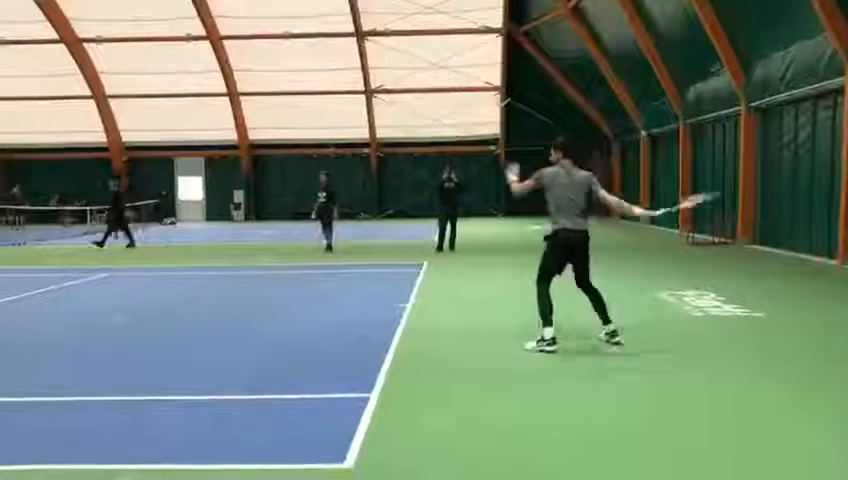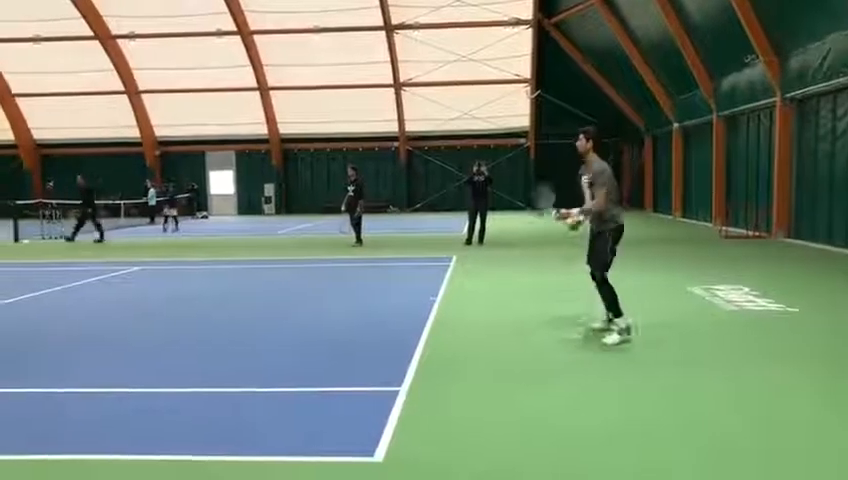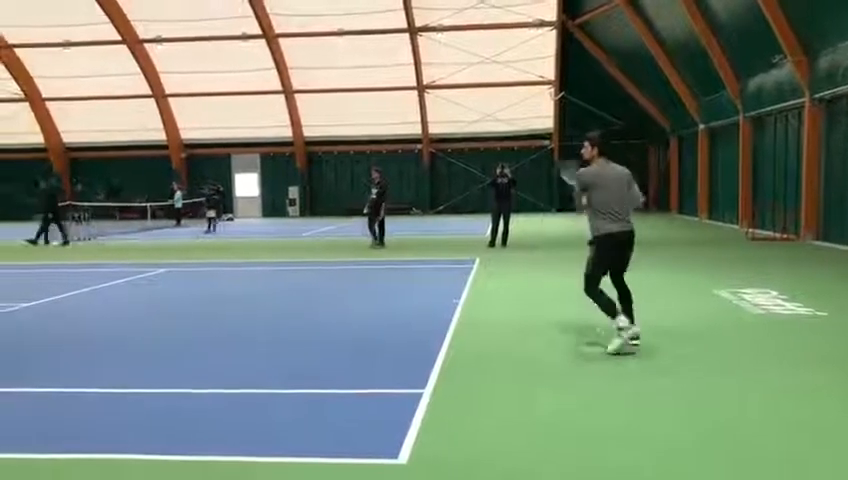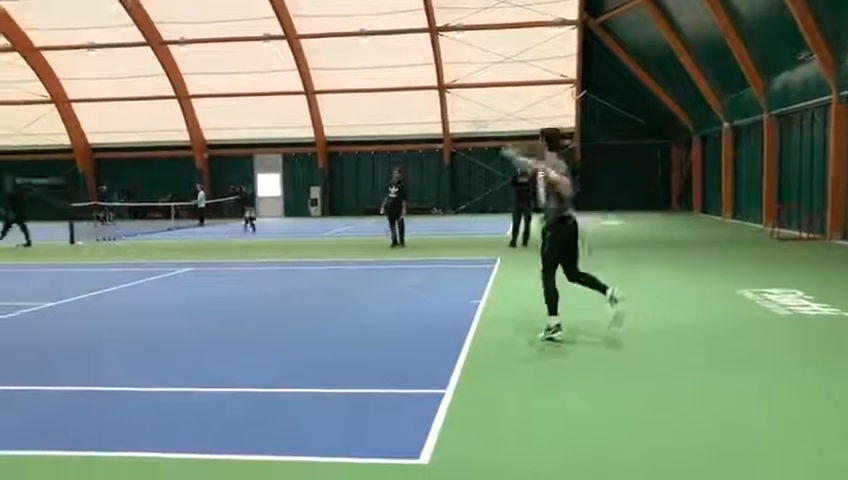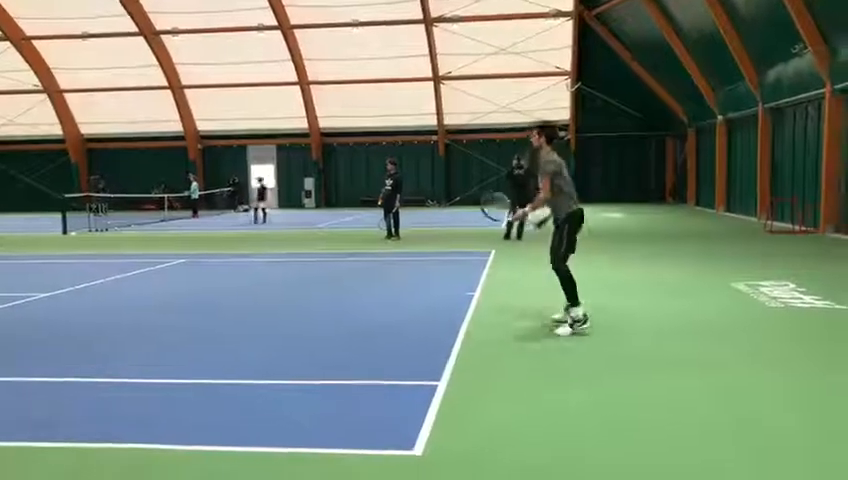
dt=1s
person 1, frame 1
left shoulder: (545, 174)
right shoulder: (586, 177)
left elbow: (517, 191)
right elbow: (609, 200)
left wrist: (512, 176)
right wrist: (634, 210)
left hip: (562, 236)
right hip: (581, 235)
left knee: (542, 283)
right knee: (584, 284)
left ankle: (547, 337)
right ankle: (610, 329)
person 1, frame 2
left shoulder: (599, 169)
right shoulder: (584, 169)
left elbow: (599, 204)
left wrist: (574, 212)
right wrist: (580, 217)
left hip: (610, 228)
right hip: (598, 229)
left knee: (598, 275)
right knee: (597, 273)
left ankle: (623, 327)
right ankle: (612, 318)
person 1, frame 3
left shoulder: (583, 174)
right shoulder: (624, 172)
left elbow: (582, 202)
right elbow: (639, 201)
left hip: (604, 237)
right hip: (627, 234)
left knee: (591, 286)
right knee: (618, 280)
left ankle: (623, 325)
right ankle: (632, 330)
person 1, frame 4
left shoulder: (558, 165)
right shoulder: (545, 163)
left elbow: (567, 192)
right elbow: (525, 163)
left wrist: (550, 173)
left hip: (559, 225)
right hip: (566, 224)
left knee: (548, 274)
right knee: (573, 273)
left ankle: (553, 325)
right ankle: (610, 294)
person 1, frame 5
left shoulder: (547, 161)
right shoulder: (550, 159)
left elbow: (544, 195)
left wrist: (526, 210)
left hip: (569, 216)
right hip: (565, 216)
left knee: (558, 263)
right knee: (558, 262)
left ankle: (579, 317)
right ankle: (572, 308)
